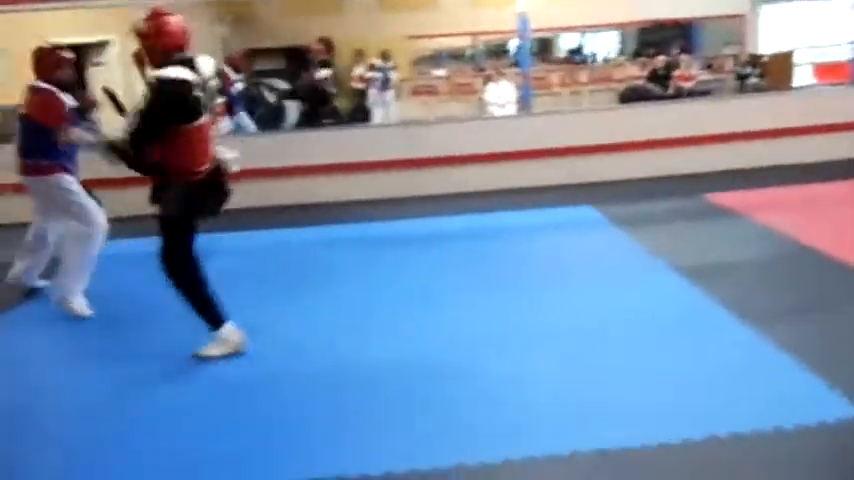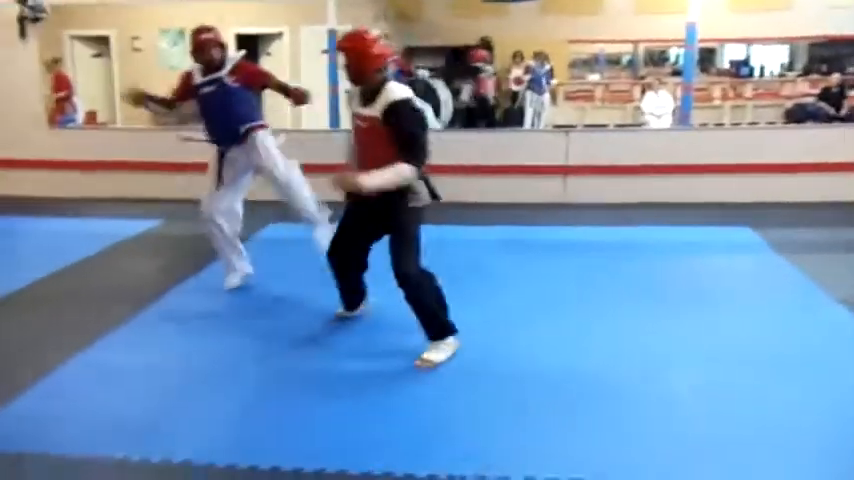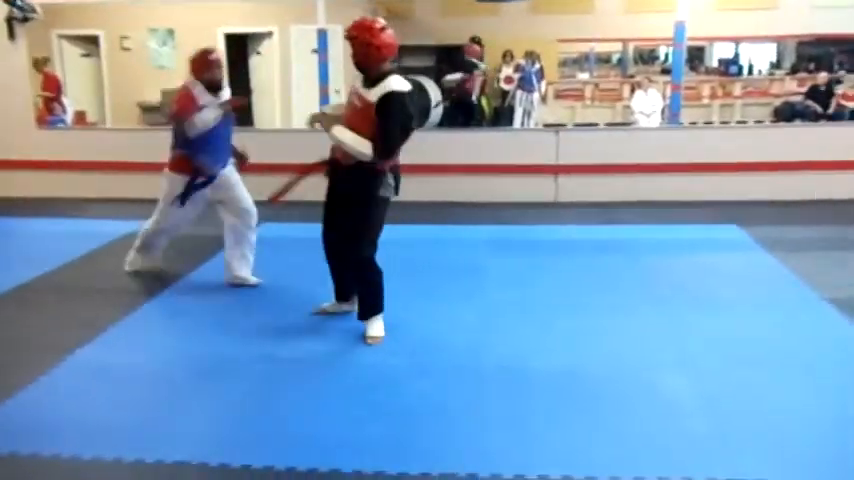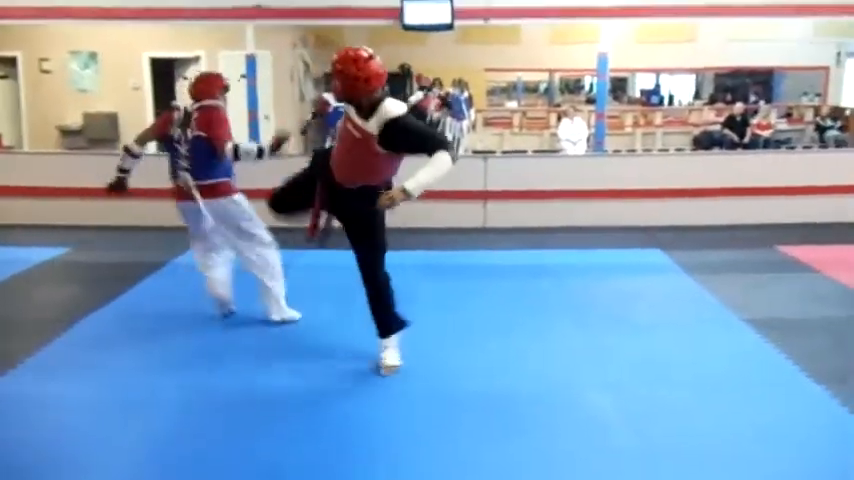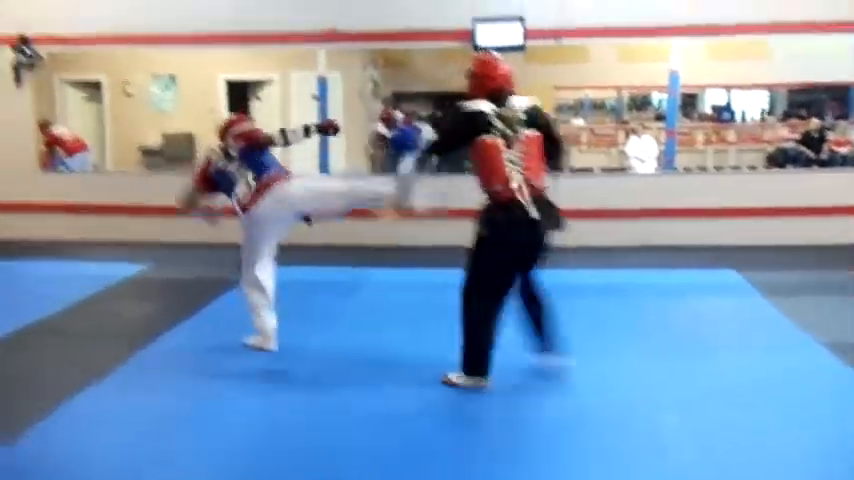
dt=0.7s
person 1, frame 1
left shoulder: (169, 86)
right shoulder: (204, 67)
left elbow: (137, 143)
left hip: (182, 186)
right hip: (205, 175)
left knee: (178, 259)
left ankle: (226, 333)
person 1, frame 2
left shoulder: (399, 105)
right shoulder: (362, 93)
left elbow: (416, 166)
left wrist: (363, 183)
left hip: (401, 196)
right hip: (369, 193)
left knee: (406, 270)
right knee: (341, 253)
left ankle: (445, 338)
right ankle: (354, 303)
person 1, frame 3
left shoulder: (396, 97)
right shoulder: (368, 78)
left elbow: (380, 155)
left wrist: (334, 129)
right wrist: (331, 117)
left hip: (372, 181)
right hip: (344, 169)
left knee: (359, 252)
right knee: (333, 240)
left ankle: (373, 317)
right ankle: (345, 299)
person 1, frame 4
left shoulder: (396, 120)
right shoulder: (356, 100)
left elbow: (445, 153)
left wrist: (409, 189)
left hip: (366, 195)
right hip: (331, 174)
left knee: (373, 269)
right knee: (282, 202)
left ankle: (389, 344)
person 1, frame 5
left shoulder: (470, 116)
right shoulder: (531, 111)
left elbow: (433, 154)
right elbow: (557, 156)
left hip: (504, 217)
right hip: (538, 213)
left knee: (480, 294)
right knee: (525, 283)
left ankle: (474, 373)
right ankle: (549, 350)
person 2, frame 1
left shoulder: (50, 94)
right shoulder: (46, 99)
left elbow: (67, 125)
right elbow: (67, 136)
left wrist: (82, 108)
left hip: (42, 173)
right hip: (49, 175)
left knee: (48, 224)
right knee: (93, 224)
left ankle: (23, 275)
right ankle: (69, 293)
person 2, frame 2
left shoulder: (241, 67)
right shoulder: (193, 78)
left elbow: (274, 83)
right elbow: (172, 103)
left wrist: (294, 92)
right wrist: (147, 100)
left hip: (253, 139)
right hip: (227, 151)
left knee: (282, 176)
right knee: (215, 209)
left ankle: (319, 223)
right ankle: (238, 266)
person 2, frame 3
left shoulder: (223, 97)
right shoulder: (187, 95)
right elbow: (191, 127)
left wrist: (234, 151)
right wrist: (221, 108)
left hip: (220, 171)
right hip: (185, 173)
left knee: (245, 213)
right knee: (164, 223)
left ankle: (240, 272)
right ankle: (142, 259)
person 2, frame 4
left shoulder: (173, 117)
right shoulder: (213, 114)
left elbow: (136, 144)
right elbow: (228, 151)
left wrist: (121, 175)
right wrist: (268, 148)
left hip: (188, 199)
right hip: (220, 196)
left knee: (209, 247)
right knee: (260, 246)
left ankle: (220, 291)
right ankle: (277, 308)
person 2, frame 5
left shoulder: (212, 161)
right shoulder: (245, 137)
left elbow: (188, 201)
right elbow: (272, 139)
left wrist: (207, 210)
right wrist: (314, 128)
left hip: (257, 212)
right hip: (285, 190)
left knee: (256, 275)
right knee: (350, 192)
left ankle: (265, 337)
right ankle: (394, 192)
